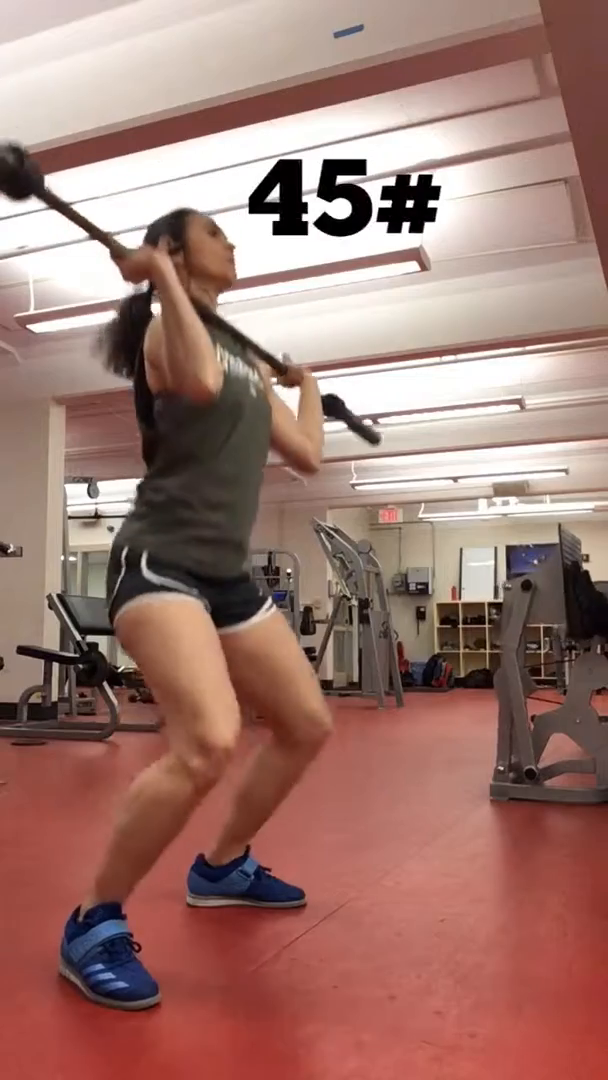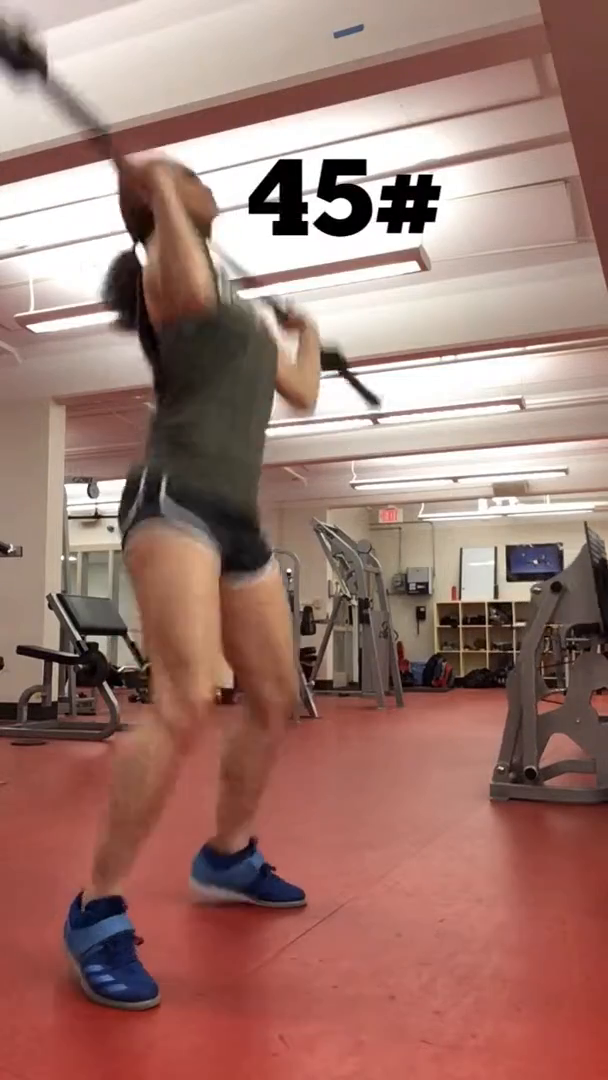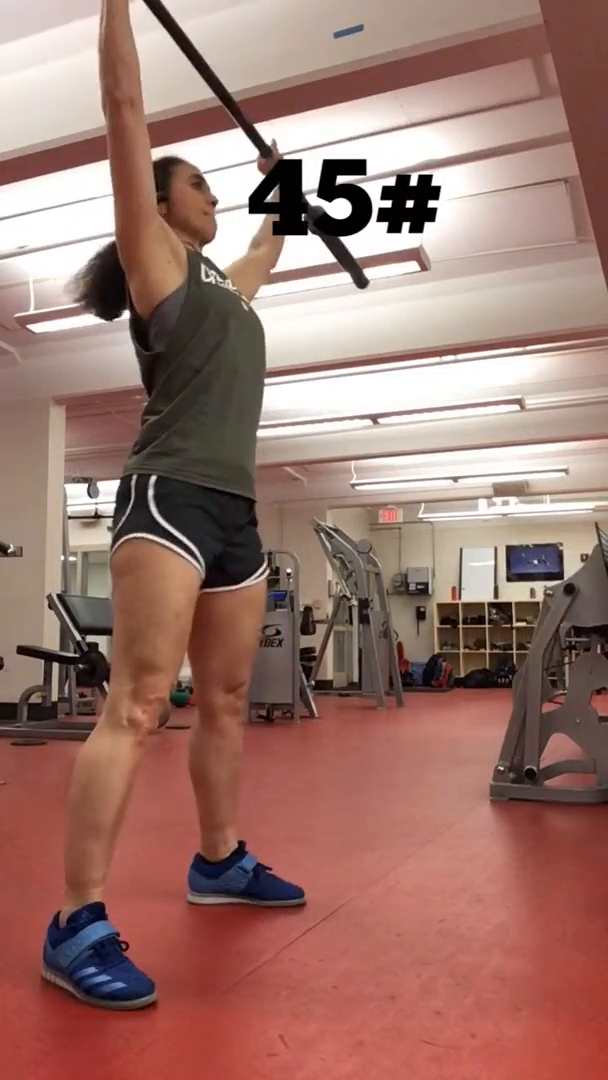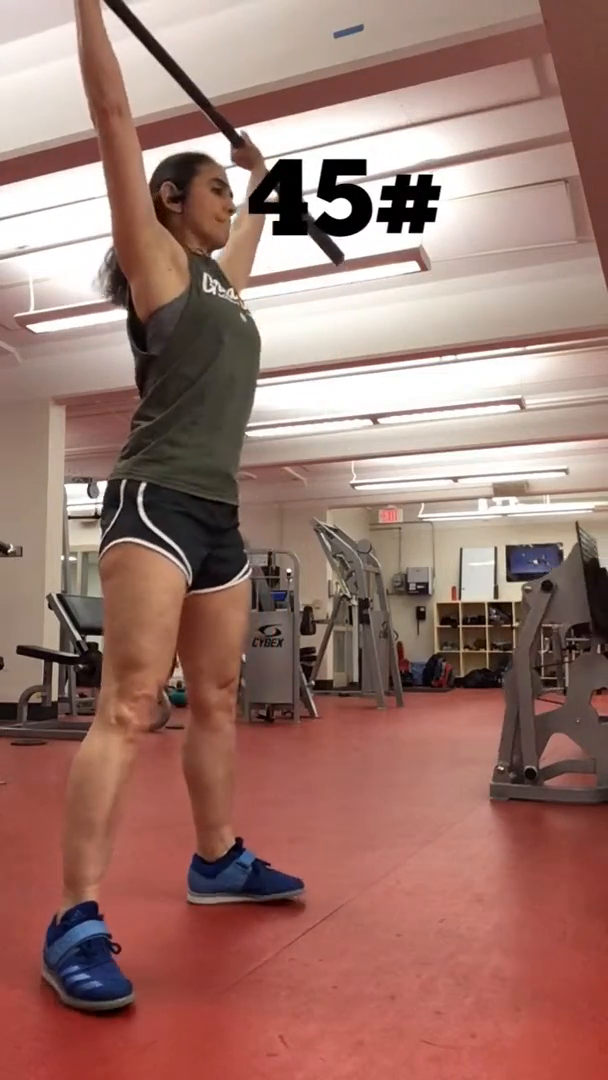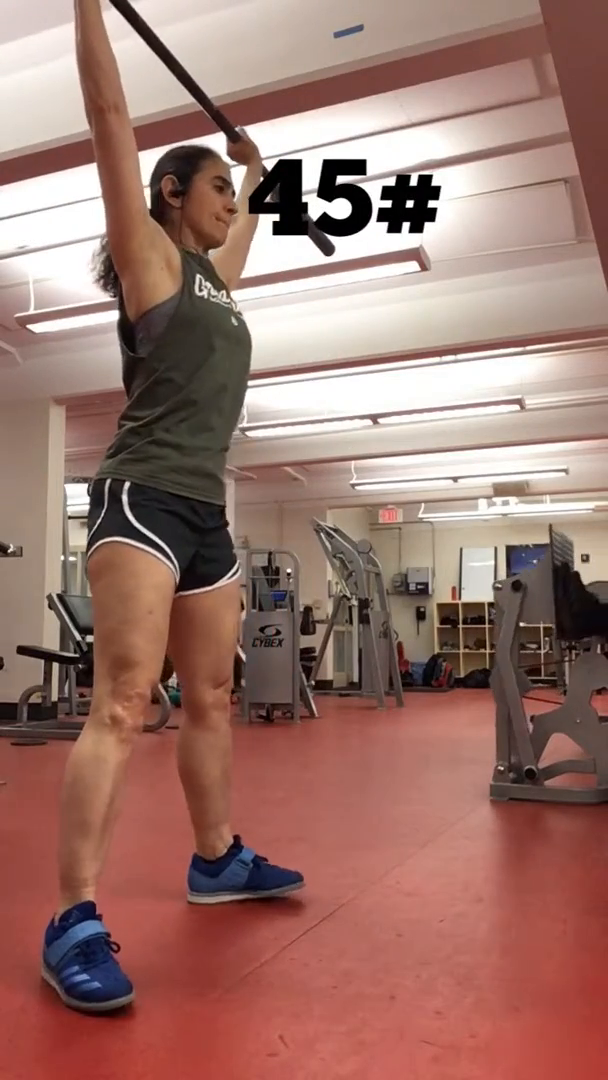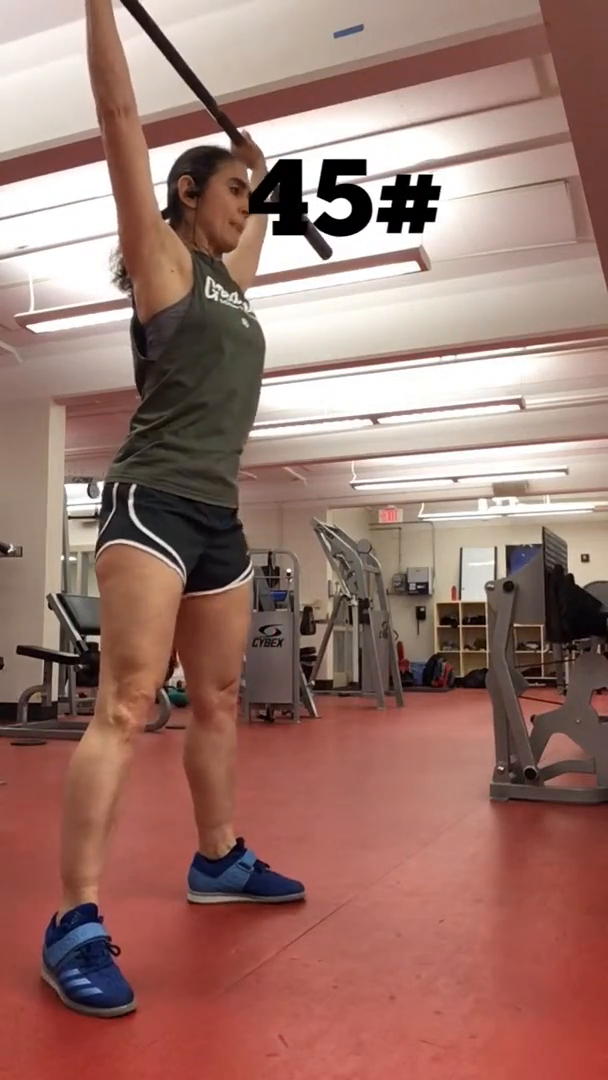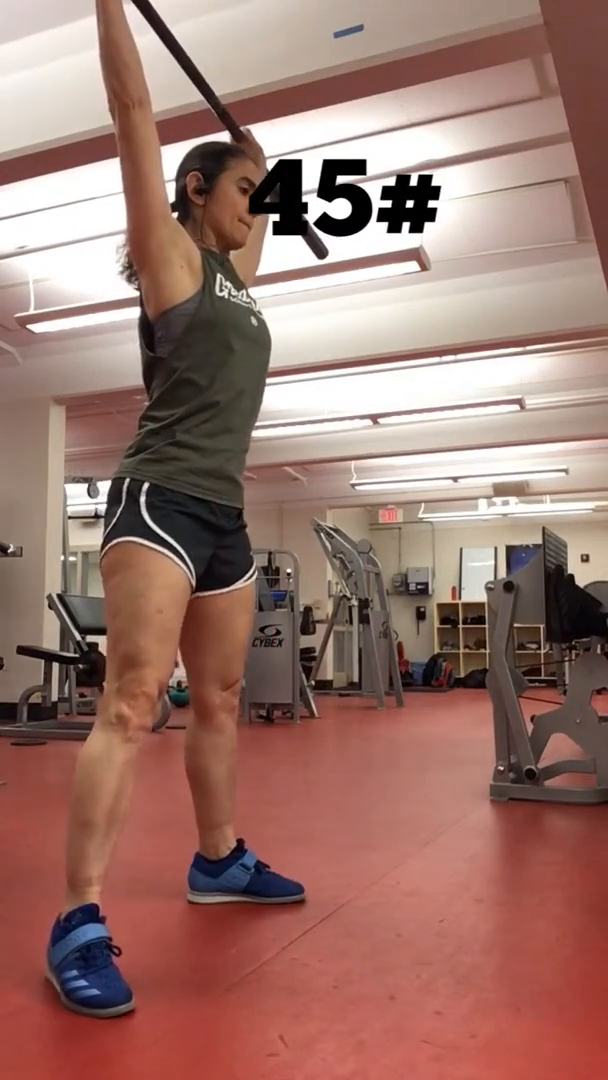
dt=0.4s
person 1, frame 1
left shoulder: (247, 364)
right shoulder: (168, 332)
left elbow: (307, 453)
right elbow: (199, 384)
left wrist: (306, 386)
right wrist: (163, 280)
left hip: (226, 576)
right hip: (160, 566)
left knee: (307, 726)
right knee: (207, 743)
left ankle: (222, 865)
right ankle: (93, 923)
person 1, frame 2
left shoulder: (240, 307)
right shoulder: (168, 269)
left elbow: (301, 394)
right elbow: (191, 291)
left wrist: (306, 335)
right wrist: (154, 186)
left hip: (235, 518)
right hip: (175, 499)
left knee: (274, 700)
right knee: (186, 702)
left ankle: (227, 854)
right ankle: (98, 913)
person 1, frame 3
left shoulder: (219, 284)
right shoulder: (153, 255)
left elbow: (270, 250)
right elbow: (124, 111)
left hip: (234, 510)
right hip: (170, 499)
left knee: (225, 707)
right knee: (138, 707)
left ankle: (220, 861)
right ankle: (77, 924)
person 1, frame 4
left shoulder: (219, 280)
right shoulder: (155, 258)
left elbow: (251, 231)
right elbow: (113, 119)
left wrist: (259, 178)
left hip: (217, 514)
right hip: (156, 504)
left knee: (216, 703)
right knee: (128, 709)
left ankle: (218, 860)
right ankle: (74, 924)
person 1, frame 5
left shoulder: (213, 278)
right shoulder: (147, 254)
left elbow: (246, 226)
right elbow: (108, 118)
left wrist: (256, 170)
left hip: (204, 515)
right hip: (142, 503)
left knee: (210, 702)
right knee: (121, 709)
left ankle: (217, 858)
right ankle: (73, 925)
person 1, frame 6
left shoulder: (228, 279)
right shoulder: (162, 258)
left elbow: (253, 221)
right elbow: (120, 117)
left wrist: (260, 170)
left hip: (217, 515)
right hip: (153, 505)
left knee: (217, 704)
right knee: (125, 708)
left ankle: (219, 859)
right ankle: (74, 925)
person 1, frame 7
left shoulder: (233, 274)
right shoulder: (171, 253)
left elbow: (257, 208)
right elbow: (133, 113)
left wrist: (256, 160)
left hip: (221, 514)
right hip: (160, 501)
left knee: (219, 704)
right knee: (131, 706)
left ankle: (218, 859)
right ankle: (78, 924)
